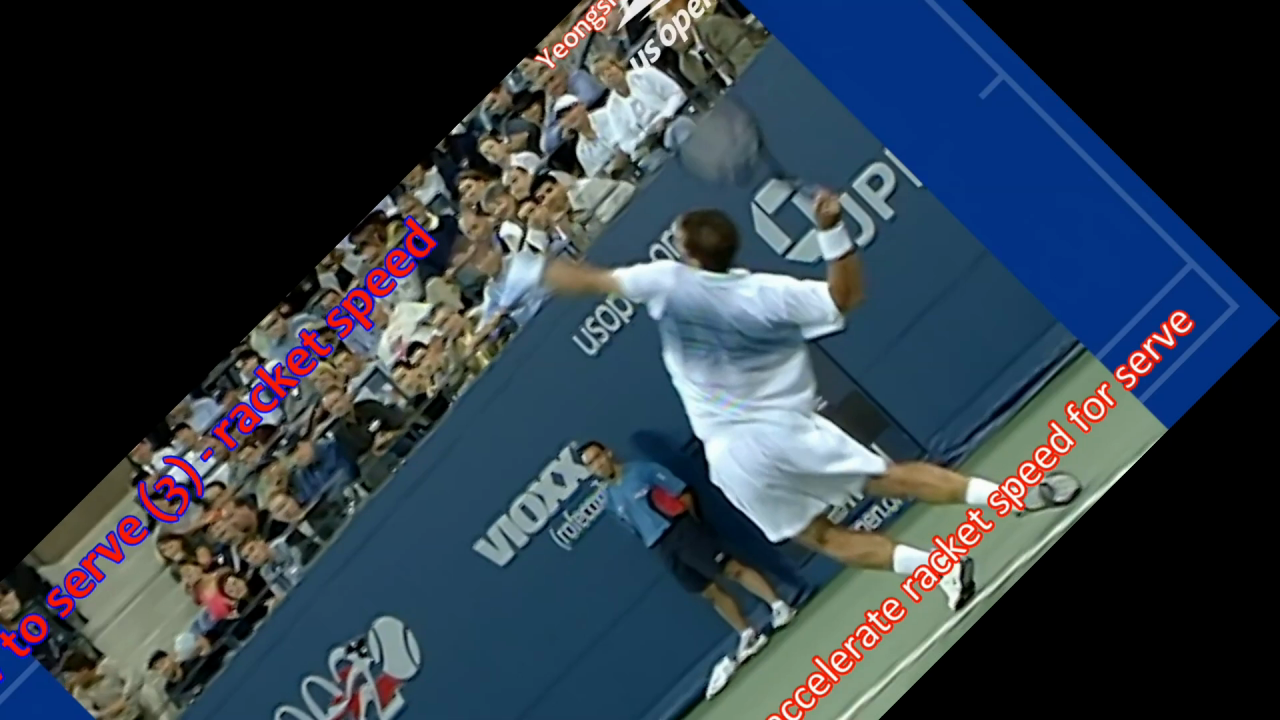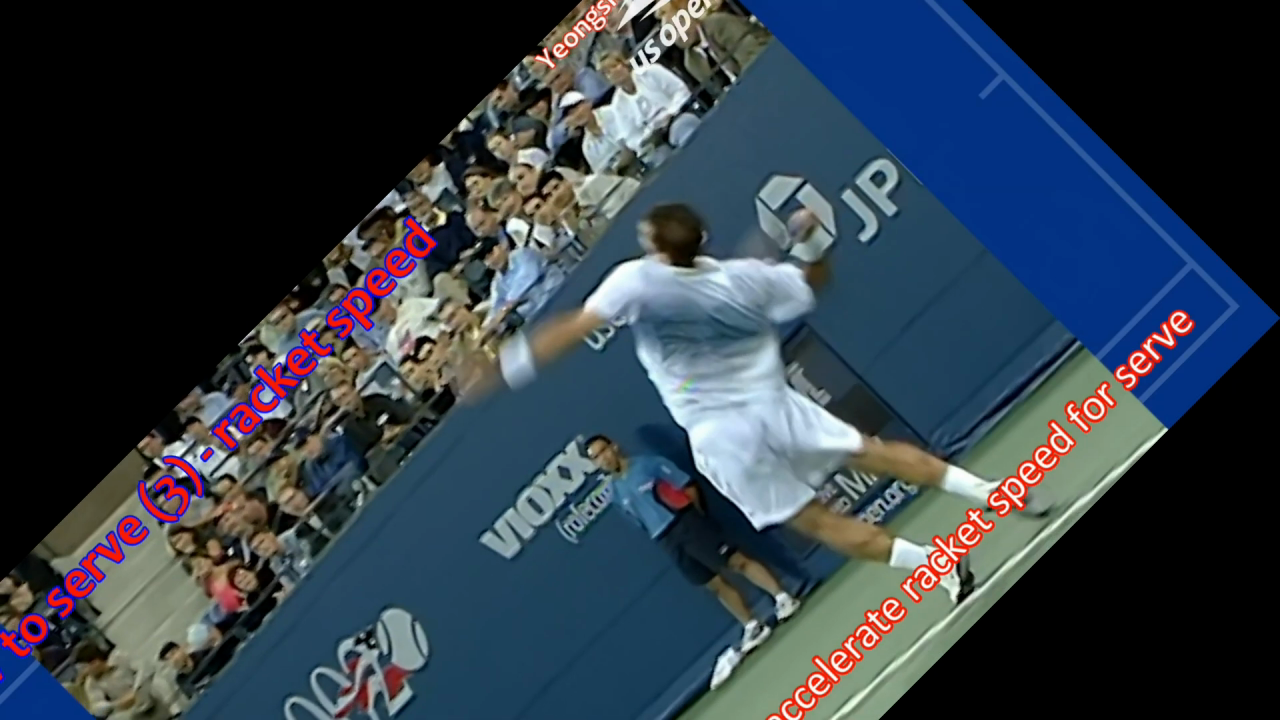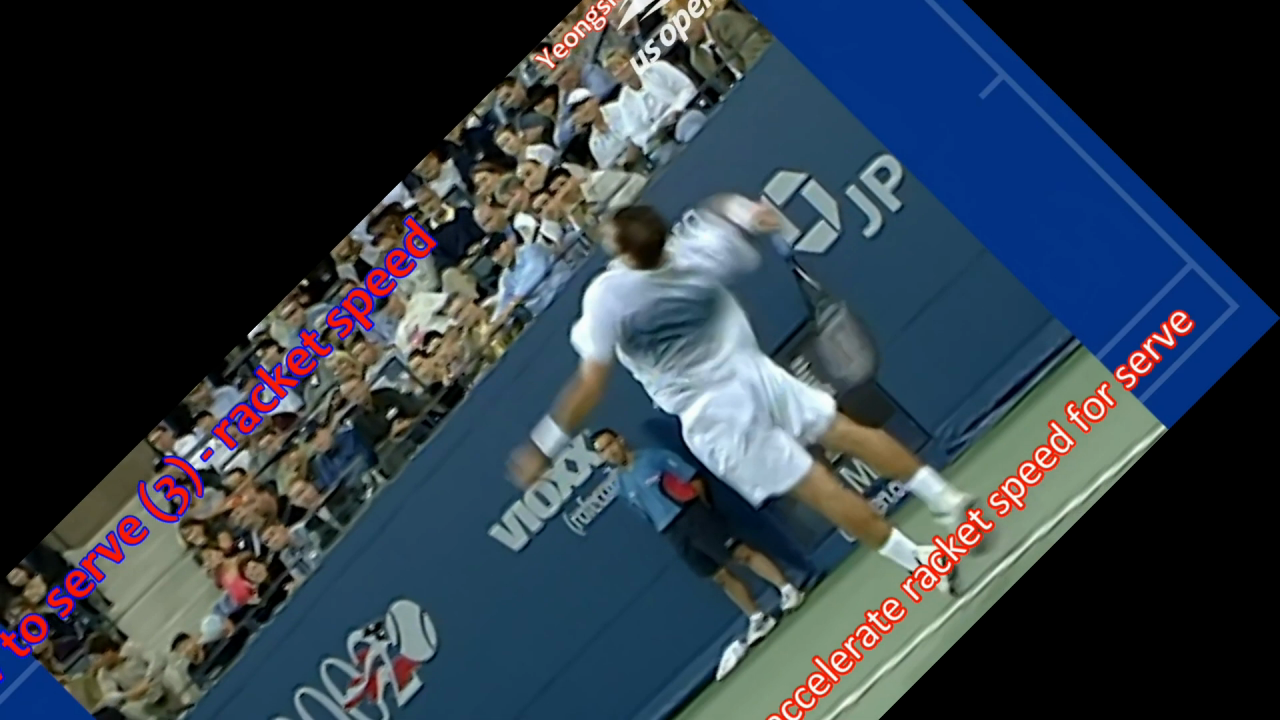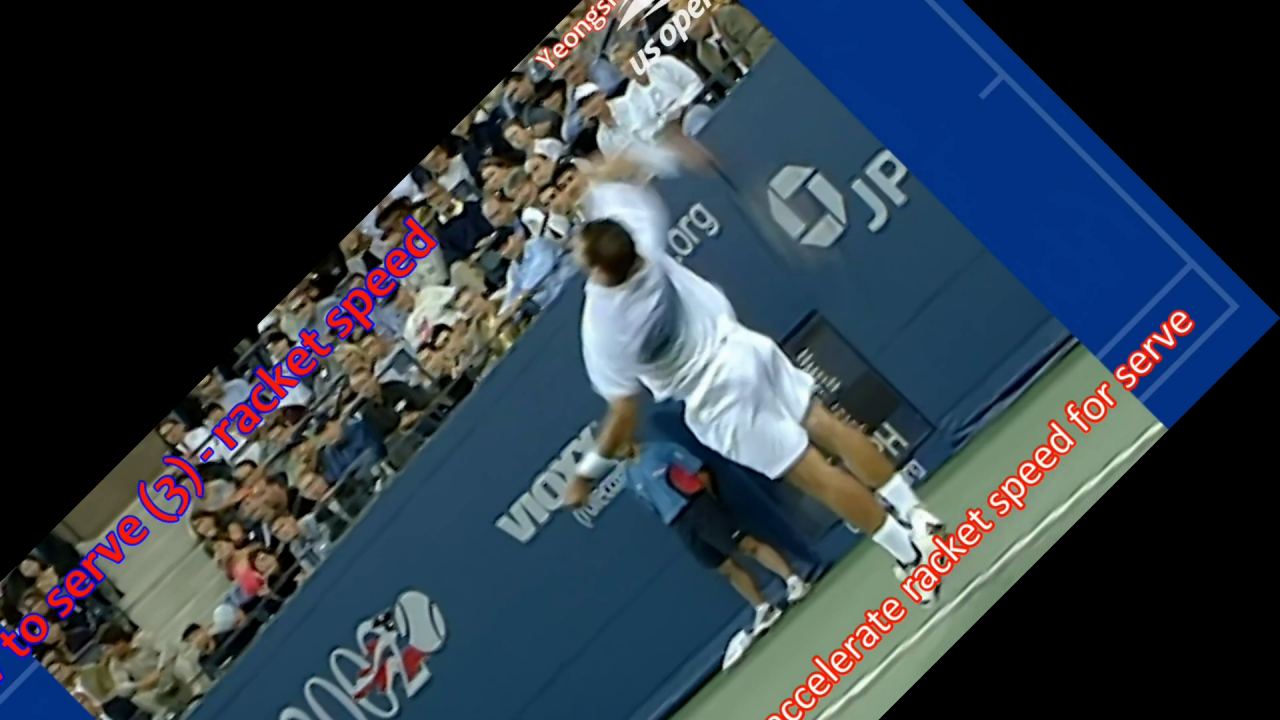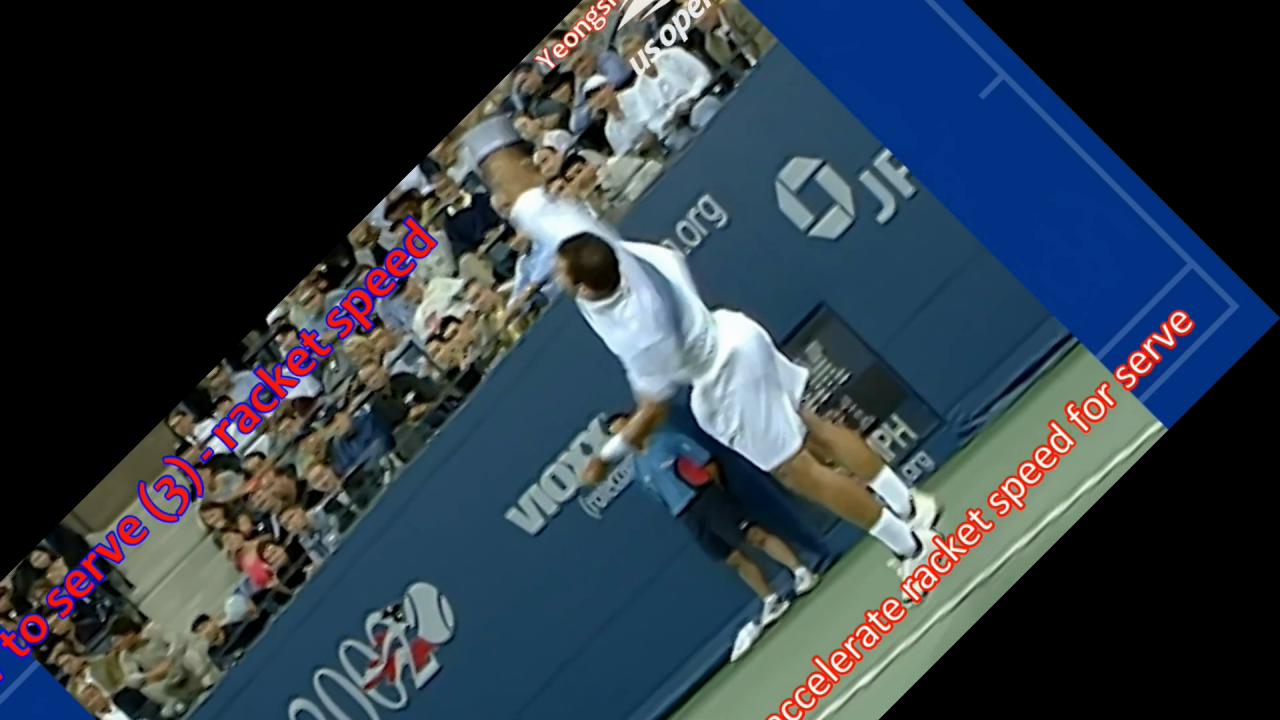
dt=0.5s
person 1, frame 1
left shoulder: (669, 282)
right shoulder: (772, 293)
left elbow: (594, 280)
right elbow: (847, 296)
right wrist: (832, 229)
left hip: (735, 456)
right hip: (792, 432)
left knee: (821, 538)
right knee: (894, 478)
left ankle: (937, 570)
person 1, frame 2
left shoulder: (638, 281)
right shoulder: (744, 276)
left elbow: (574, 328)
right elbow: (814, 284)
left wrist: (503, 363)
right wrist: (807, 239)
left hip: (720, 439)
right hip: (775, 407)
left knee: (815, 522)
right knee: (876, 453)
left ankle: (932, 563)
right ankle: (991, 489)
person 1, frame 3
left shoulder: (608, 296)
right shoulder: (697, 252)
left elbow: (591, 383)
right elbow: (726, 211)
left wrist: (543, 446)
right wrist: (748, 212)
left hip: (715, 417)
right hip: (756, 375)
left knee: (820, 489)
right knee: (849, 433)
left ankle: (923, 562)
right ankle: (948, 499)
person 1, frame 4
left shoulder: (606, 330)
right shoulder: (641, 244)
left elbow: (624, 415)
right elbow: (603, 186)
left wrist: (588, 471)
left hip: (721, 399)
right hip: (744, 348)
left knee: (813, 473)
right knee: (830, 429)
left ankle: (913, 553)
right ankle: (915, 514)
person 1, frame 5
left shoulder: (640, 338)
right shoulder: (612, 253)
left elbow: (653, 410)
left wrist: (607, 456)
left hip: (726, 382)
right hip: (732, 335)
left knee: (801, 472)
right knee: (814, 428)
left ankle: (910, 545)
right ankle: (909, 505)
person 2, frame 1
left shoulder: (642, 470)
right shoulder: (610, 500)
left elbow: (684, 494)
right elbow: (635, 529)
left wrist: (689, 522)
left hip: (681, 530)
right hip: (665, 549)
left knee: (732, 569)
right knee: (711, 593)
left ankle: (779, 606)
right ankle: (749, 637)
person 2, frame 2
left shoulder: (647, 464)
right shoulder: (615, 493)
left elbow: (688, 488)
right elbow: (638, 523)
left wrist: (694, 513)
left hip: (686, 523)
right hip: (667, 541)
left knee: (736, 561)
right knee: (716, 584)
left ankle: (783, 598)
right ankle: (753, 629)
person 2, frame 3
left shoulder: (654, 457)
right shoulder: (621, 484)
left elbow: (694, 479)
right elbow: (647, 514)
left wrist: (700, 507)
left hip: (692, 514)
right hip: (674, 533)
left knee: (741, 553)
right knee: (721, 576)
left ankle: (787, 589)
right ankle: (758, 618)
person 2, frame 4
left shoulder: (660, 449)
right shoulder: (629, 476)
left elbow: (701, 472)
right elbow: (655, 506)
left wrist: (708, 498)
left hip: (699, 506)
right hip: (682, 525)
left knee: (747, 544)
right knee: (727, 569)
left ankle: (793, 581)
right ankle: (764, 610)
person 2, frame 5
left shoulder: (667, 440)
right shoulder: (635, 468)
left elbow: (709, 463)
right elbow: (660, 497)
left wrist: (715, 492)
left hip: (706, 497)
right hip: (689, 517)
left knee: (755, 535)
right knee: (735, 560)
left ankle: (801, 571)
right ankle: (772, 602)
